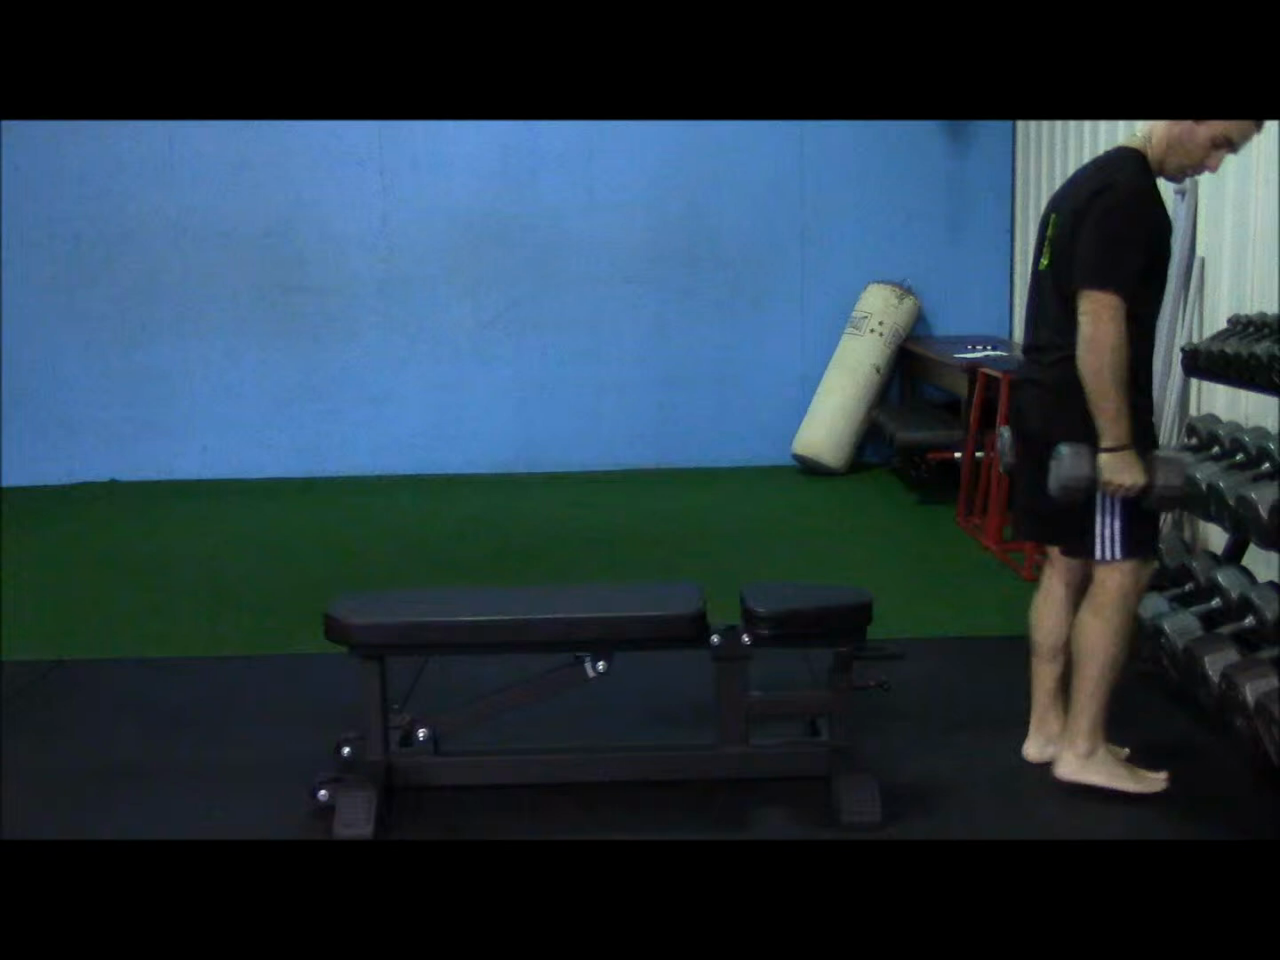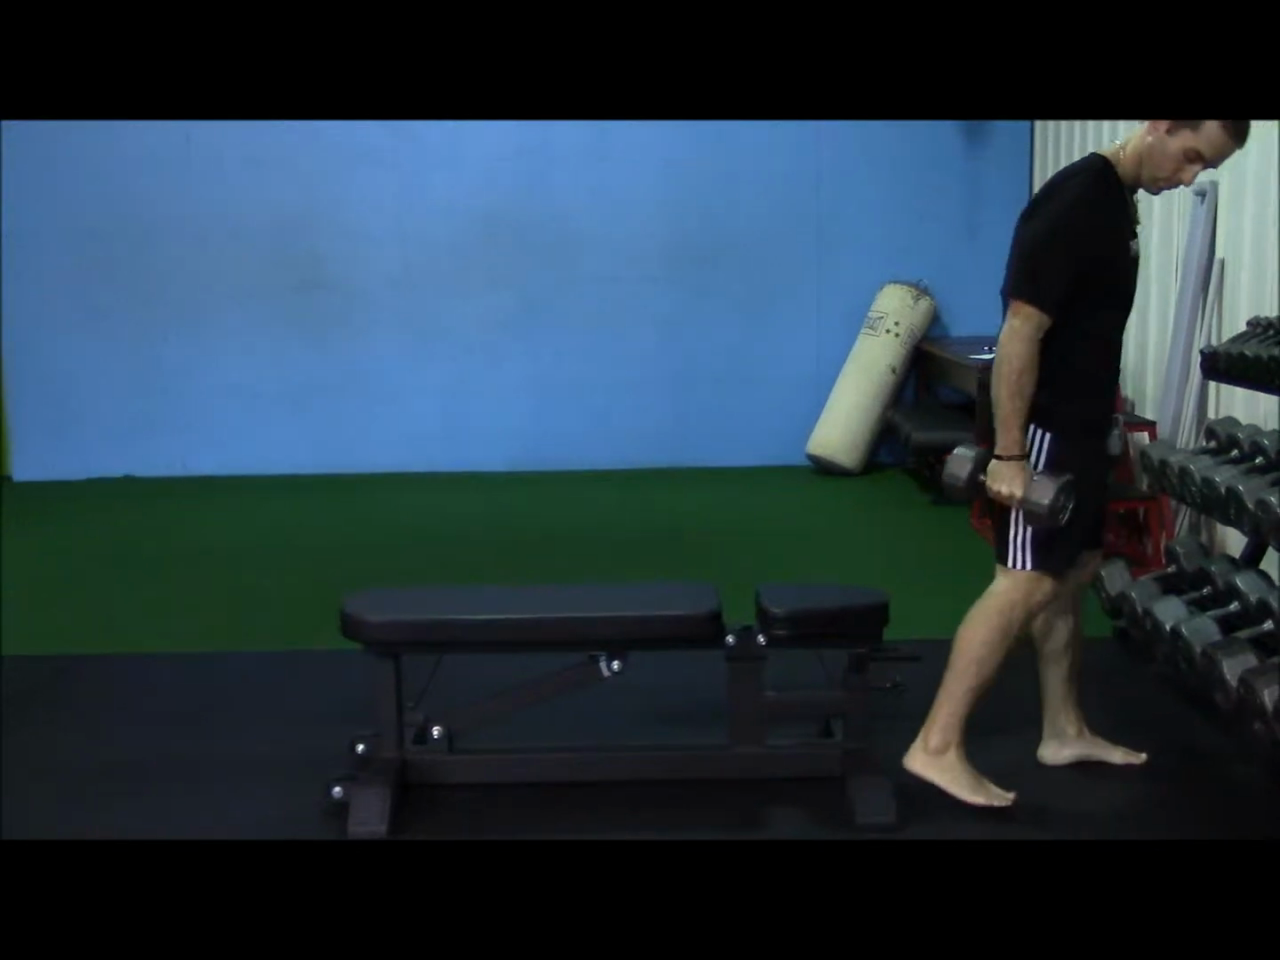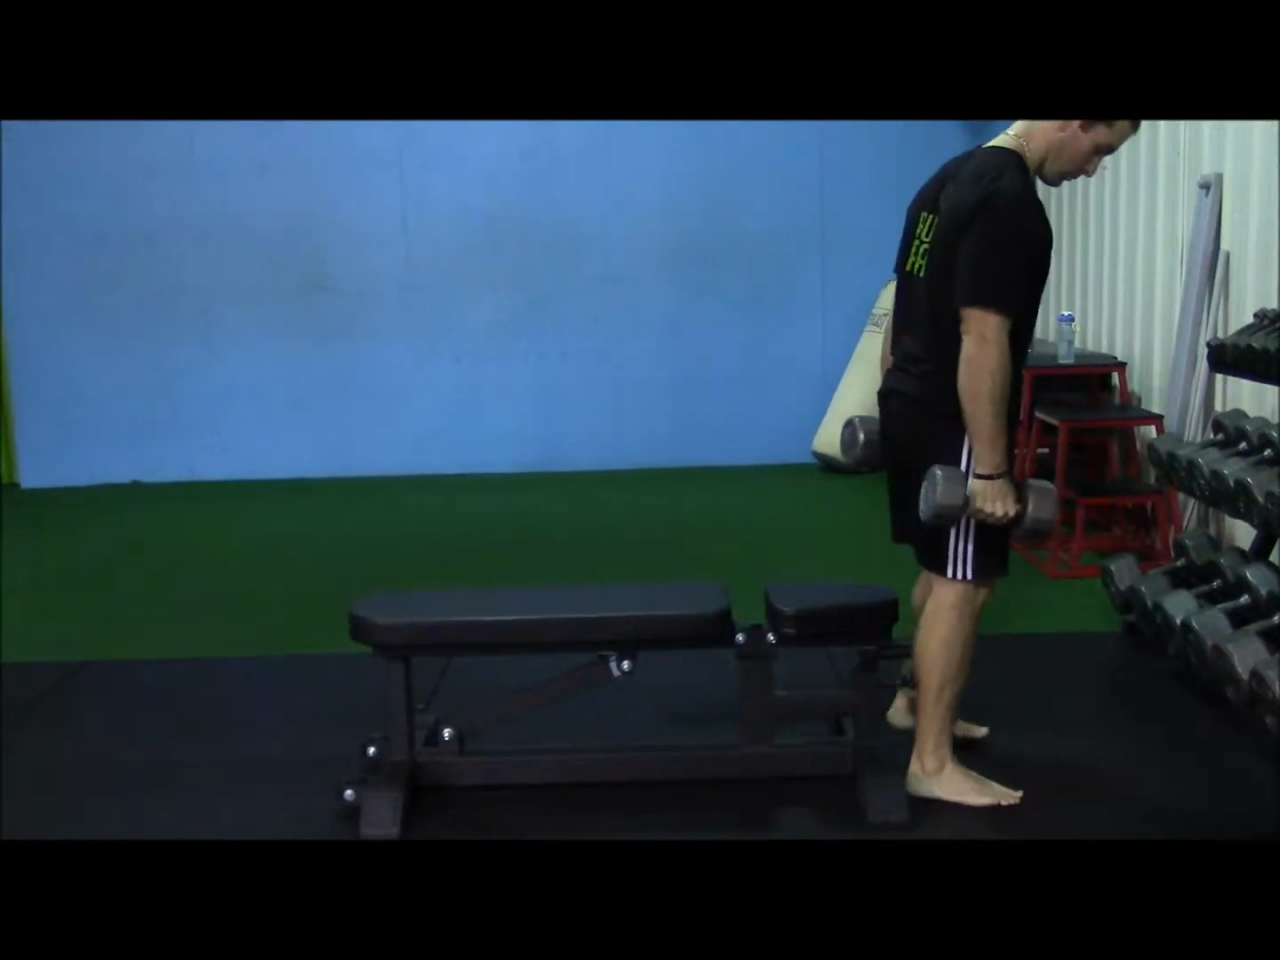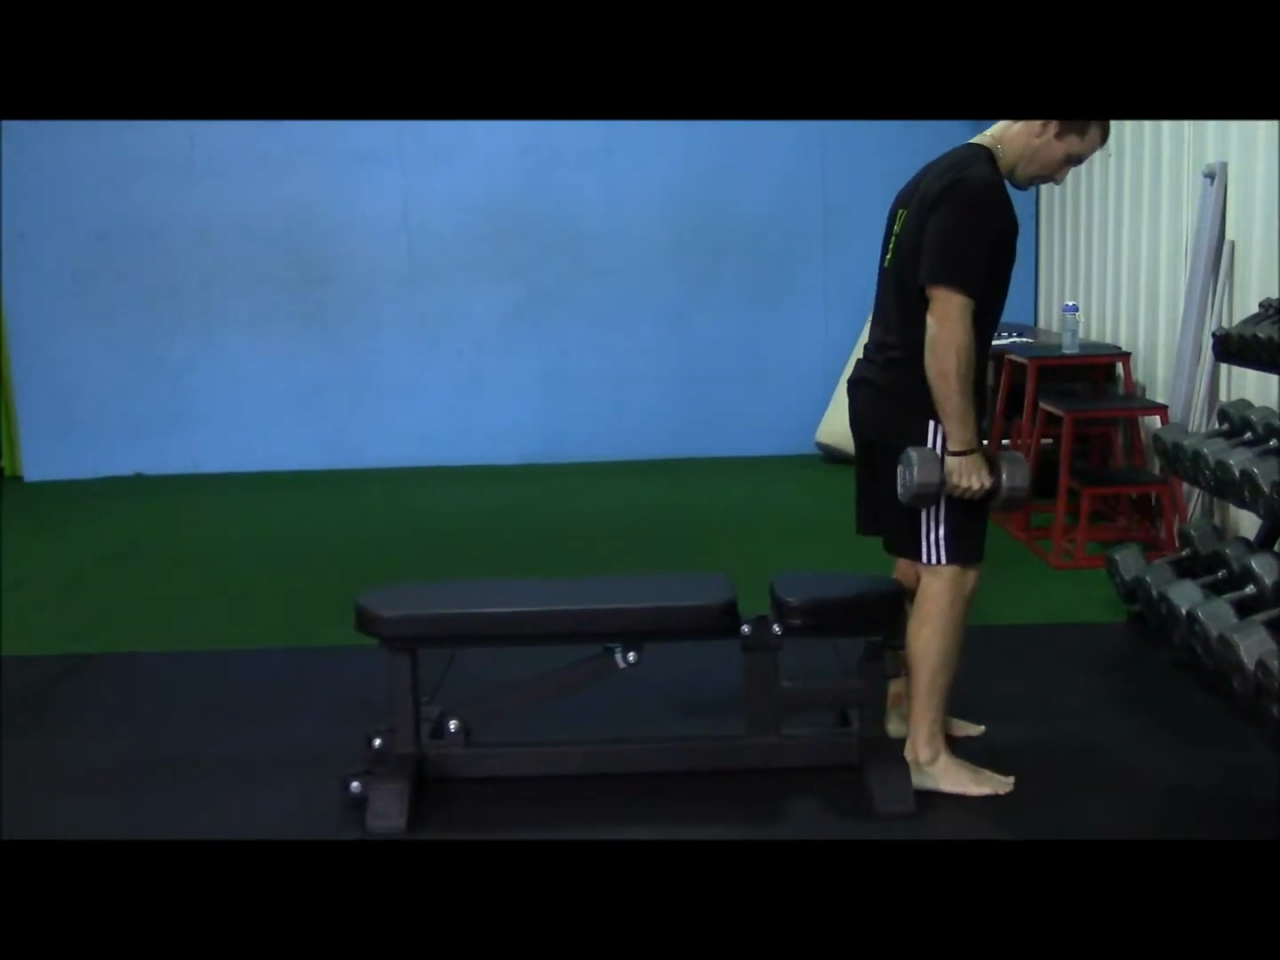
dt=0.7s
person 1, frame 1
left shoulder: (1095, 179)
right shoulder: (1130, 193)
right elbow: (1101, 323)
right wrist: (1117, 446)
left hip: (1043, 401)
right hip: (1082, 414)
left knee: (1067, 567)
right knee: (1121, 570)
left ankle: (1048, 729)
right ankle: (1083, 748)
person 1, frame 2
left shoulder: (1118, 202)
right shoulder: (1077, 201)
right elbow: (1021, 332)
right wrist: (1007, 453)
left hip: (1080, 424)
right hip: (1045, 427)
left knee: (1073, 576)
right knee: (1027, 584)
left ankle: (1063, 730)
right ankle: (936, 746)
person 1, frame 3
left shoulder: (958, 176)
right shoulder: (1010, 203)
left elbow: (911, 305)
right elbow: (983, 342)
left wrist: (897, 390)
right wrist: (991, 469)
left hip: (912, 404)
right hip: (950, 421)
left knee: (943, 572)
right knee: (963, 586)
left ankle: (915, 698)
right ankle: (931, 763)
person 1, frame 4
left shoulder: (949, 174)
right shoulder: (978, 191)
right elbow: (947, 323)
right wrist: (963, 446)
left hip: (885, 393)
right hip: (917, 408)
left knee: (916, 564)
right knee: (950, 573)
left ankle: (902, 703)
right ankle: (926, 753)
